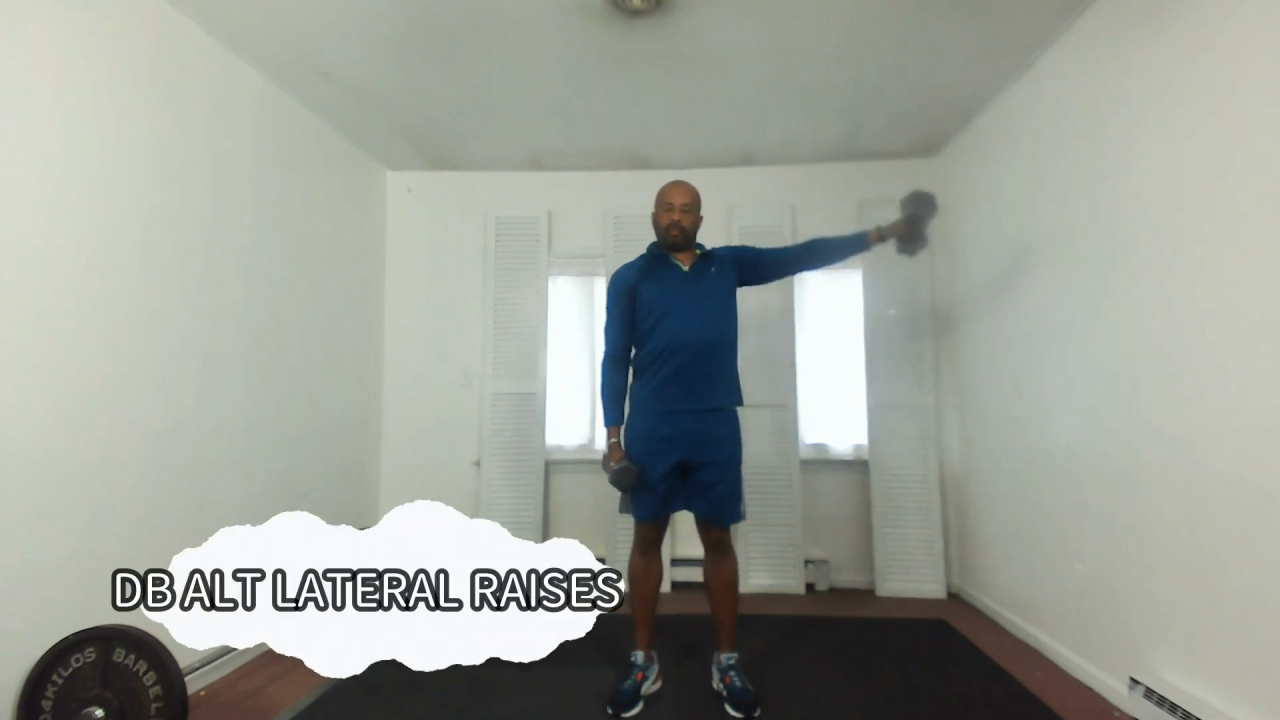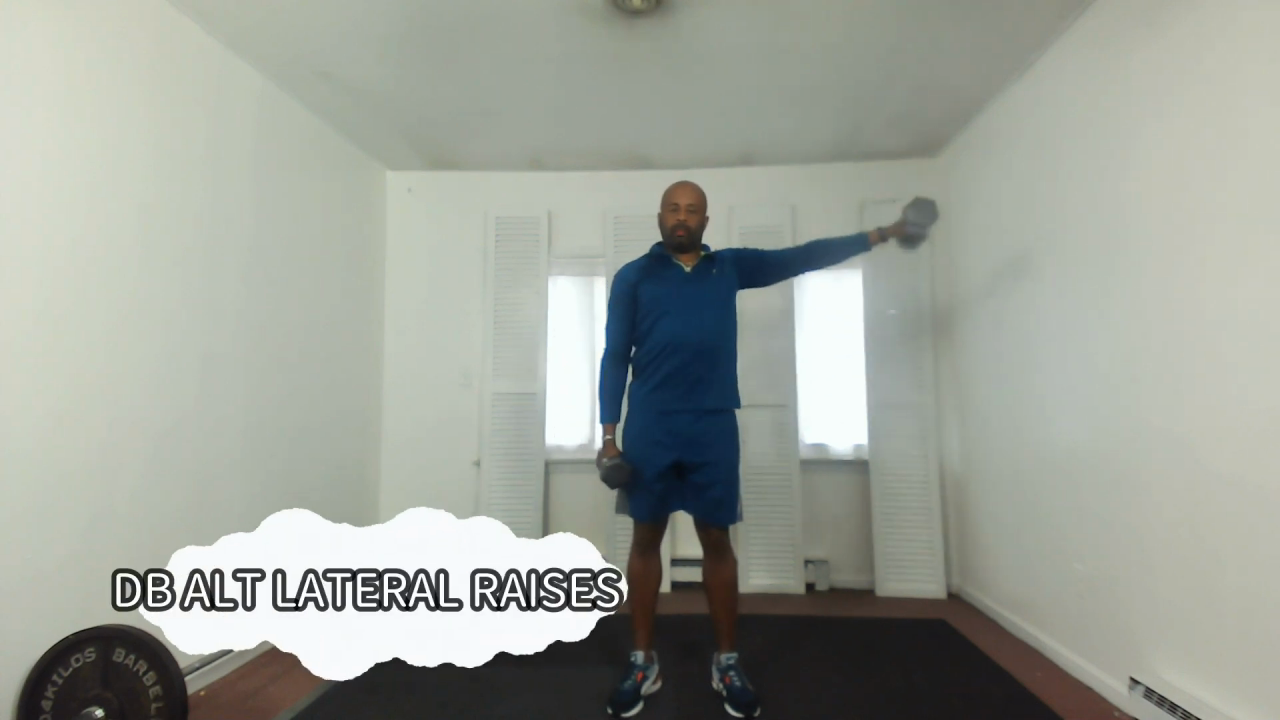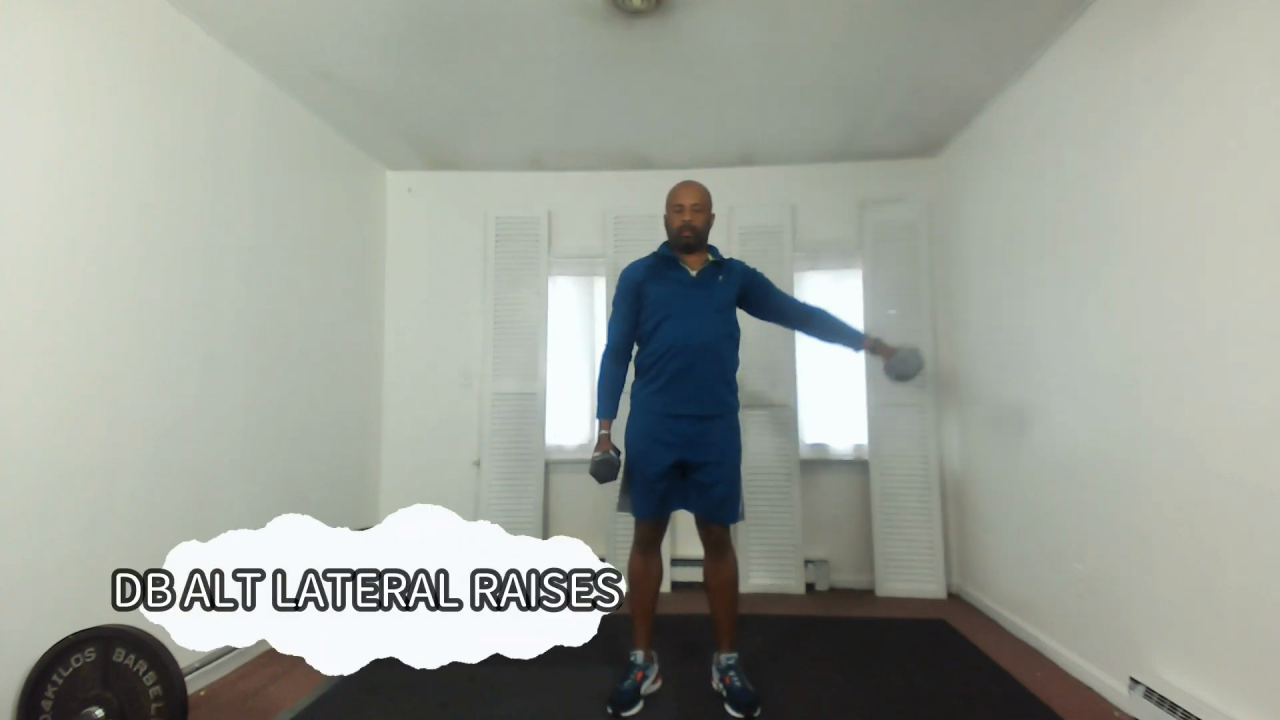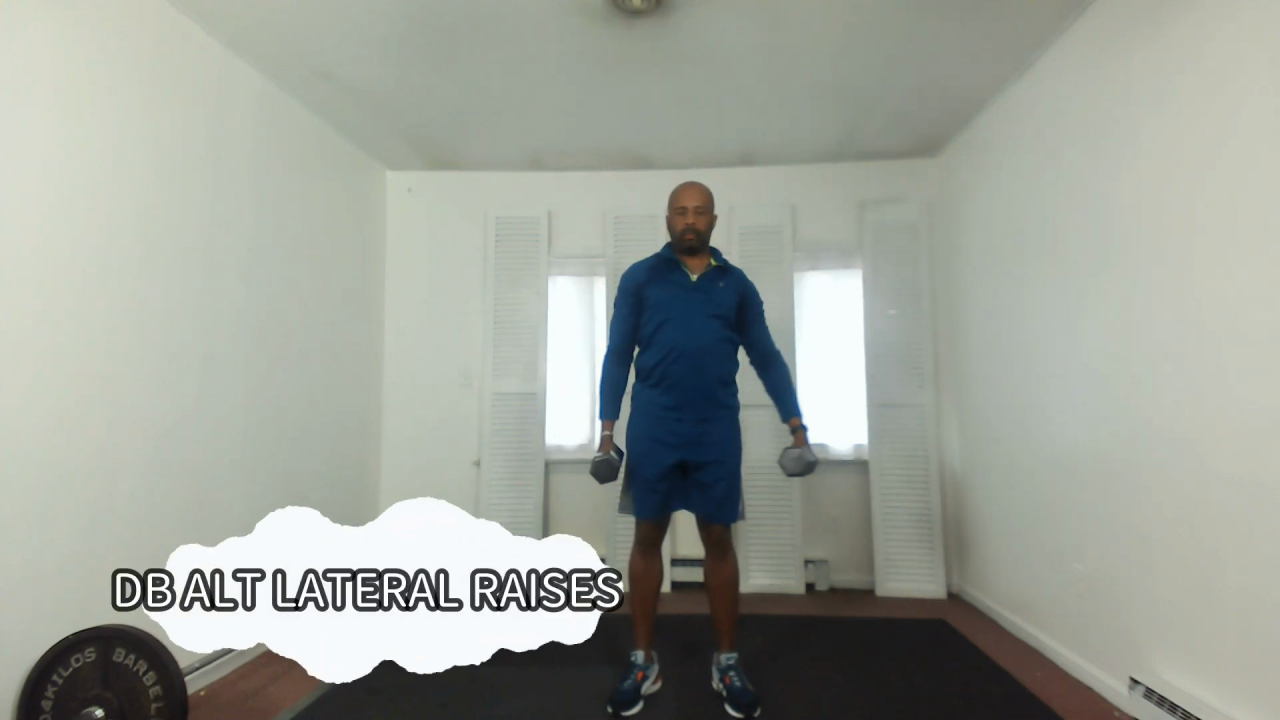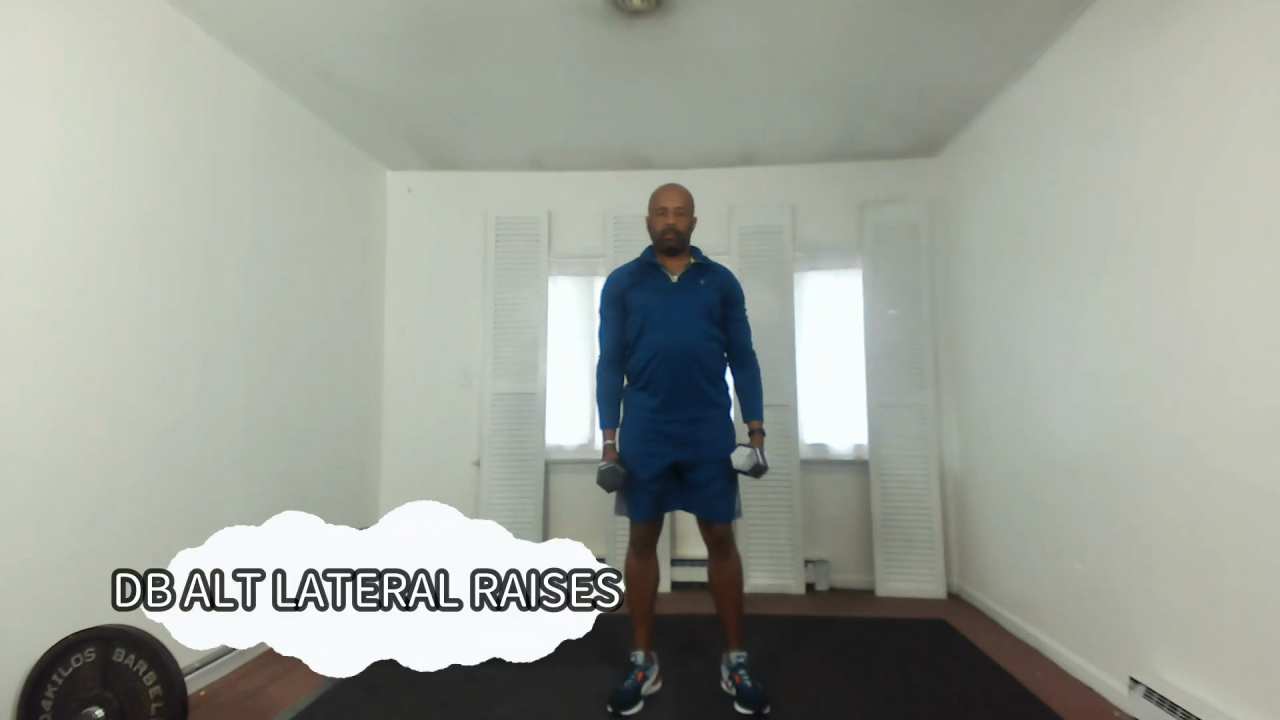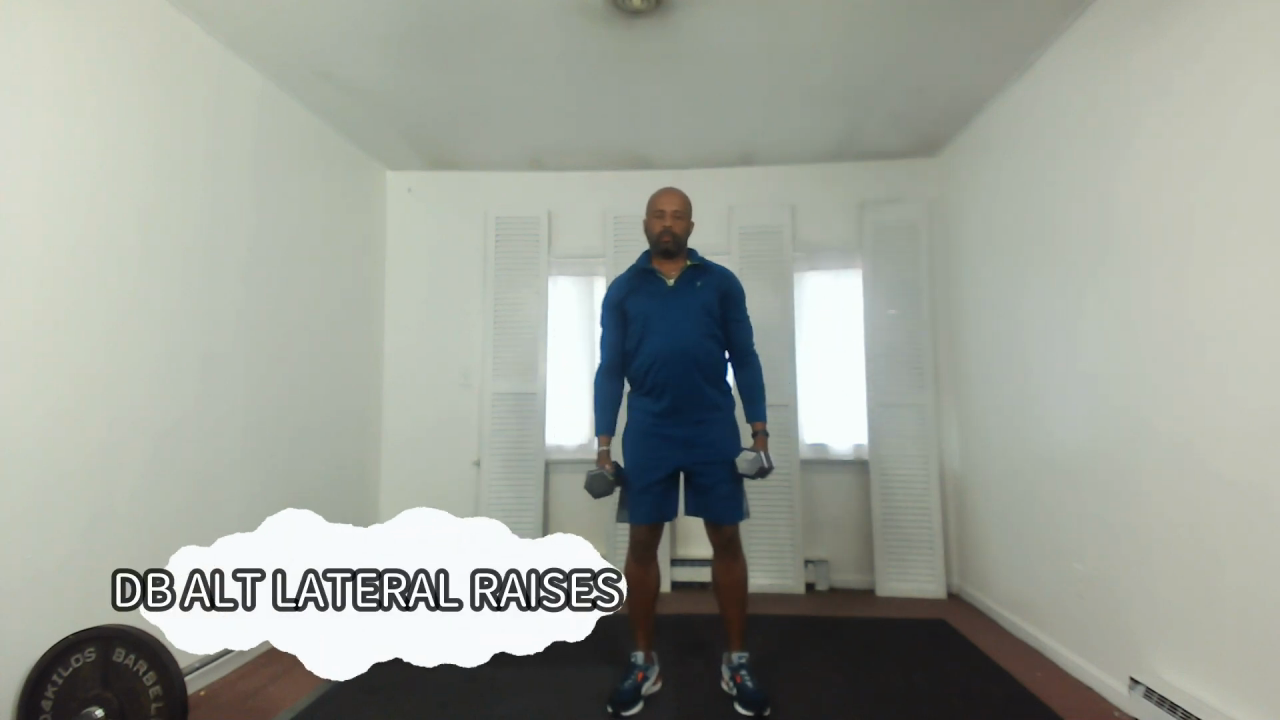
dt=0.4s
person 1, frame 1
left shoulder: (729, 265)
right shoulder: (629, 278)
left elbow: (800, 256)
right elbow: (615, 359)
left wrist: (878, 234)
right wrist: (613, 435)
left hip: (715, 426)
right hip: (651, 428)
left knee: (717, 540)
right knee: (647, 538)
left ankle: (727, 663)
right ankle: (643, 663)
person 1, frame 2
left shoulder: (731, 266)
right shoulder: (634, 277)
left elbow: (803, 256)
right elbow: (616, 356)
left wrist: (879, 235)
right wrist: (608, 433)
left hip: (713, 426)
right hip: (649, 427)
left knee: (717, 541)
right knee: (646, 539)
left ankle: (727, 663)
right ankle: (643, 663)
person 1, frame 3
left shoulder: (736, 275)
right shoulder: (638, 276)
left elbow: (797, 313)
right elbow: (616, 352)
left wrist: (863, 342)
right wrist: (605, 426)
left hip: (716, 429)
right hip: (651, 427)
left knee: (717, 540)
right knee: (646, 538)
left ankle: (727, 663)
right ankle: (641, 661)
person 1, frame 4
left shoulder: (736, 283)
right shoulder: (640, 278)
left elbow: (765, 356)
right elbow: (618, 354)
left wrist: (794, 421)
right wrist: (607, 426)
left hip: (717, 431)
right hip: (653, 429)
left knee: (718, 541)
right knee: (648, 538)
left ankle: (726, 663)
right ankle: (643, 661)
person 1, frame 5
left shoulder: (722, 282)
right shoulder: (622, 283)
left elbow: (742, 357)
right elbow: (610, 362)
left wrist: (755, 426)
right wrist: (610, 434)
left hip: (710, 430)
right hip: (644, 431)
left knee: (720, 539)
right knee: (642, 539)
left ankle: (735, 662)
right ankle: (643, 662)
person 1, frame 6
left shoulder: (721, 282)
right shoulder: (622, 290)
left elbow: (744, 358)
right elbow: (611, 368)
left wrist: (759, 428)
right wrist: (603, 440)
left hip: (713, 430)
right hip: (648, 432)
left knee: (725, 540)
right knee: (642, 542)
left ankle: (736, 663)
right ankle: (642, 662)
